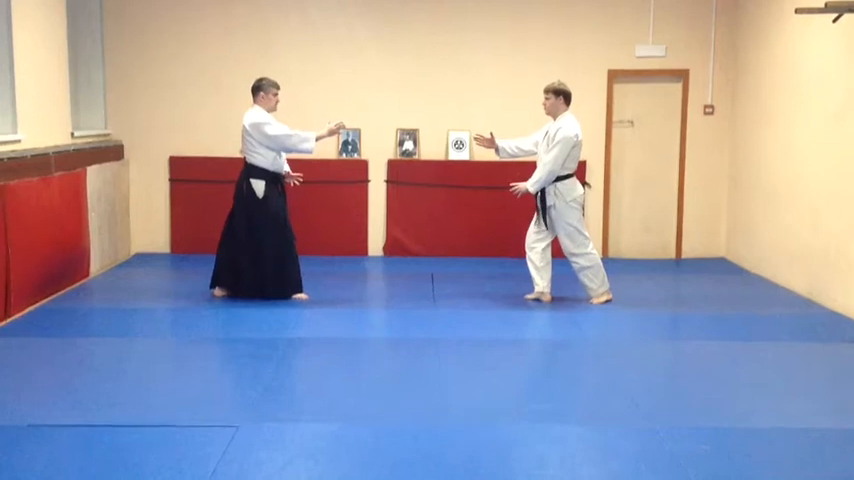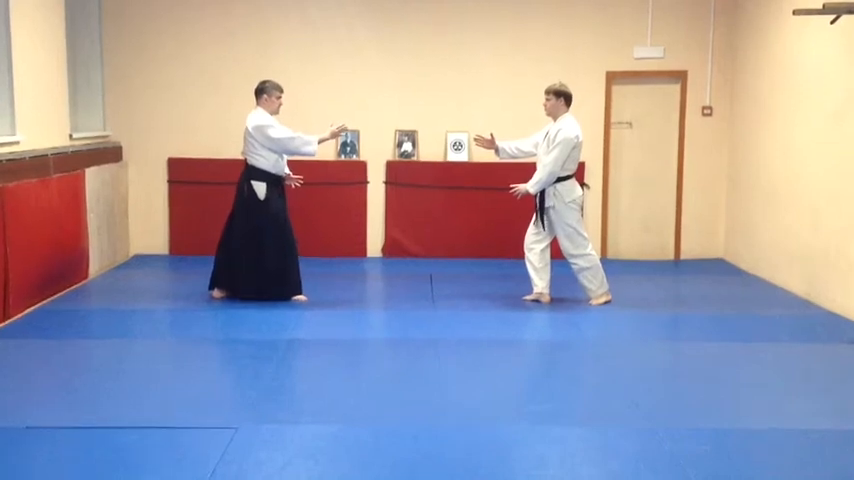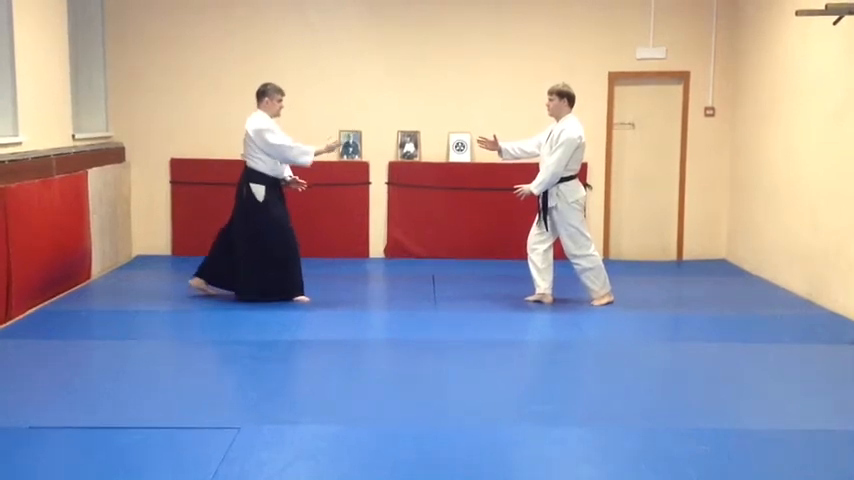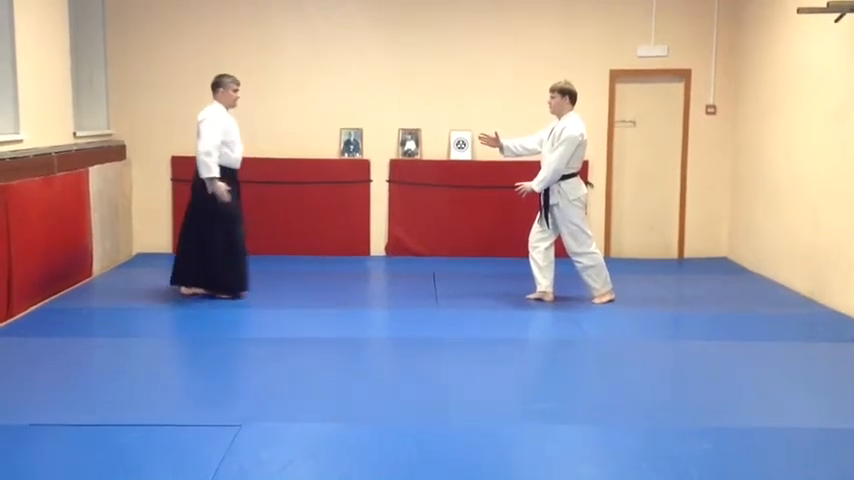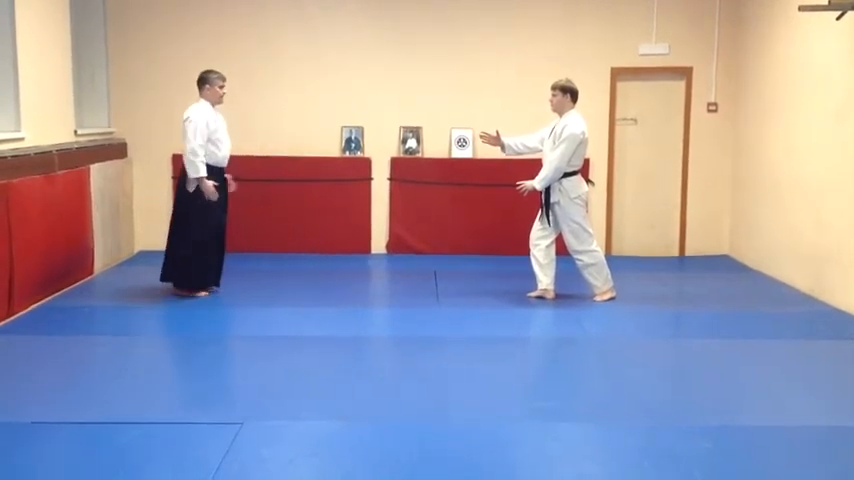
dt=0.5s
person 1, frame 1
left shoulder: (567, 129)
right shoulder: (553, 127)
left elbow: (551, 165)
right elbow: (528, 144)
left wrist: (530, 186)
right wrist: (498, 146)
left hip: (563, 194)
right hip: (551, 194)
left knee: (577, 245)
right knee: (536, 240)
left ankle: (601, 291)
right ankle: (543, 290)
person 1, frame 2
left shoulder: (567, 130)
right shoulder: (553, 128)
left elbow: (552, 166)
right elbow: (528, 145)
left wrist: (530, 187)
right wrist: (498, 147)
left hip: (562, 195)
right hip: (550, 195)
left knee: (577, 246)
right knee: (535, 241)
left ankle: (600, 292)
right ankle: (541, 291)
person 1, frame 3
left shoulder: (571, 131)
right shoulder: (556, 129)
left elbow: (555, 167)
right elbow: (531, 146)
left wrist: (534, 188)
right wrist: (501, 148)
left hip: (566, 196)
right hip: (553, 196)
left knee: (579, 247)
right knee: (538, 242)
left ankle: (603, 292)
right ankle: (544, 292)
person 1, frame 4
left shoulder: (572, 129)
right shoulder: (558, 126)
left elbow: (556, 164)
right elbow: (532, 143)
left wrist: (535, 185)
right wrist: (502, 145)
left hip: (567, 193)
right hip: (554, 193)
left knee: (581, 244)
right knee: (539, 240)
left ankle: (604, 290)
right ankle: (545, 290)
person 1, frame 5
left shoulder: (573, 127)
right shoulder: (559, 124)
left elbow: (558, 162)
right elbow: (534, 141)
left wrist: (536, 183)
right wrist: (503, 143)
left hip: (568, 192)
right hip: (555, 191)
left knee: (582, 243)
right knee: (540, 238)
left ankle: (605, 288)
right ankle: (546, 287)
person 2, frame 1
left shoulder: (260, 119)
right shoulder: (257, 120)
left elbow: (276, 148)
right elbow: (287, 139)
left wrist: (283, 172)
right wrist: (323, 134)
left hip: (262, 184)
right hip: (259, 186)
left knee: (242, 235)
right knee: (276, 237)
left ankle: (225, 285)
right ankle: (286, 288)
person 2, frame 2
left shoulder: (262, 120)
right shoulder: (260, 123)
left elbow: (275, 150)
right elbow: (290, 141)
left wrist: (283, 174)
right wrist: (326, 137)
left hip: (262, 185)
right hip: (260, 188)
left knee: (242, 236)
right knee: (277, 238)
left ankle: (224, 285)
right ankle: (286, 290)
person 2, frame 3
left shoulder: (262, 123)
right shoulder: (261, 125)
left elbow: (276, 155)
right elbow: (287, 149)
left wrist: (288, 178)
right wrist: (321, 150)
left hip: (260, 188)
right hip: (259, 190)
left knee: (239, 236)
right knee: (280, 239)
left ankle: (207, 278)
right ankle: (288, 290)
person 2, frame 4
left shoulder: (223, 116)
right shoulder: (213, 116)
right elbow: (206, 151)
right wrist: (215, 181)
left hip: (223, 179)
right hip: (214, 181)
left knee: (205, 233)
right knee: (224, 233)
left ankle: (192, 282)
right ankle: (224, 286)
person 2, frame 5
left shoulder: (214, 114)
right shoulder: (198, 114)
right elbow: (193, 150)
left wrist: (223, 175)
right wrist: (203, 181)
left hip: (212, 179)
right hip: (199, 181)
left knee: (212, 233)
right knee: (194, 233)
left ankle: (202, 281)
right ankle: (186, 284)
